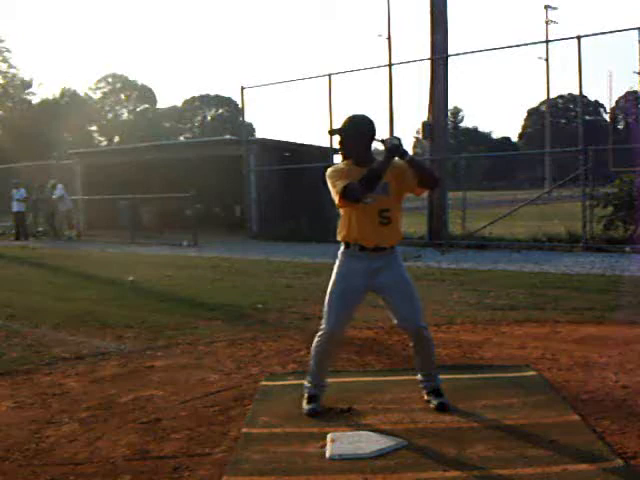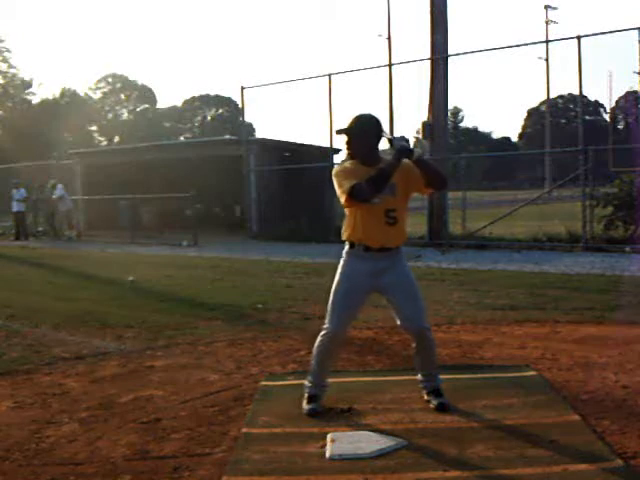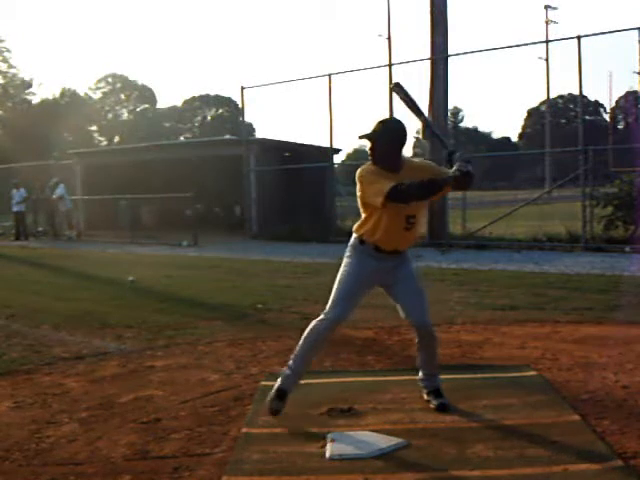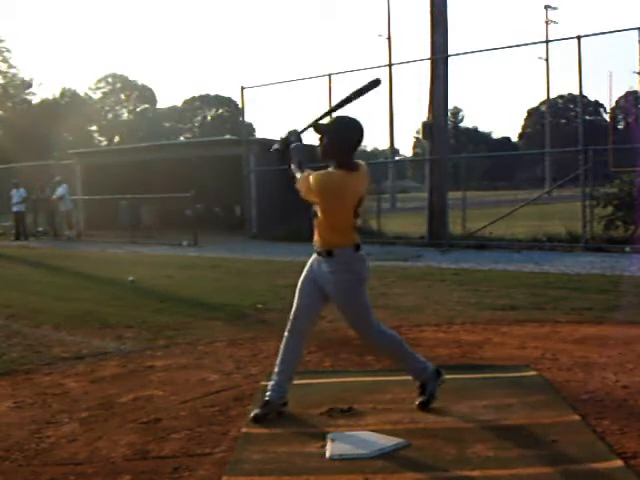
dt=1s
person 1, frame 1
left shoulder: (396, 170)
right shoulder: (337, 172)
left elbow: (432, 182)
right elbow: (356, 194)
left wrist: (402, 155)
right wrist: (386, 159)
left hip: (388, 259)
right hip: (353, 260)
left knee: (416, 327)
right knee: (330, 330)
left ankle: (431, 386)
right ankle: (313, 390)
person 1, frame 2
left shoulder: (403, 170)
right shoulder: (342, 172)
left elbow: (440, 183)
right elbow: (364, 194)
left wrist: (411, 156)
right wrist: (395, 160)
left hip: (393, 260)
right hip: (357, 260)
left knee: (419, 327)
right knee: (333, 330)
left ankle: (431, 386)
right ankle: (314, 390)
person 1, frame 3
left shoulder: (420, 168)
right shoulder: (366, 174)
left elbow: (462, 184)
right elbow: (403, 195)
left wrist: (460, 174)
right wrist: (448, 177)
left hip: (398, 259)
right hip: (364, 255)
left knee: (423, 324)
right knee: (331, 318)
left ankle: (430, 385)
right ankle: (287, 381)
person 1, frame 4
left shoulder: (324, 182)
right shoulder: (360, 170)
left elbow: (299, 174)
left wrist: (294, 146)
left hip: (342, 265)
right hip: (322, 259)
left knee: (369, 330)
right knee: (296, 327)
left ankle: (426, 373)
right ankle: (276, 397)
